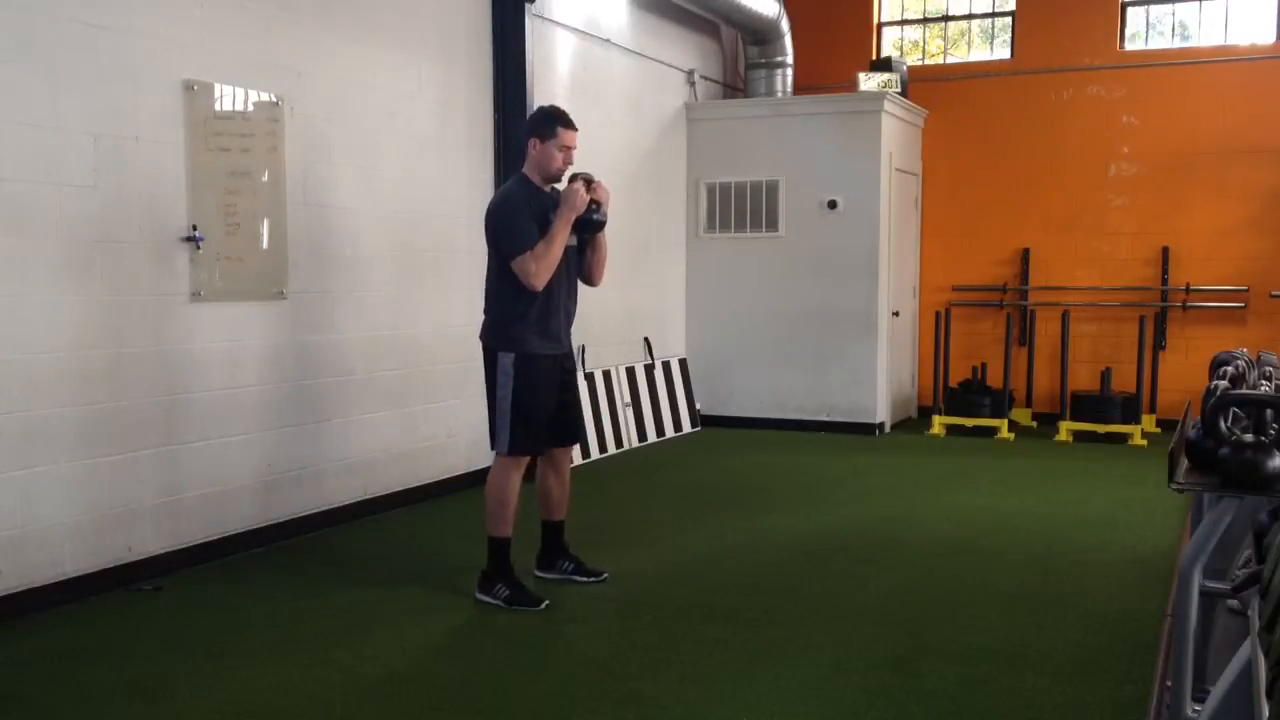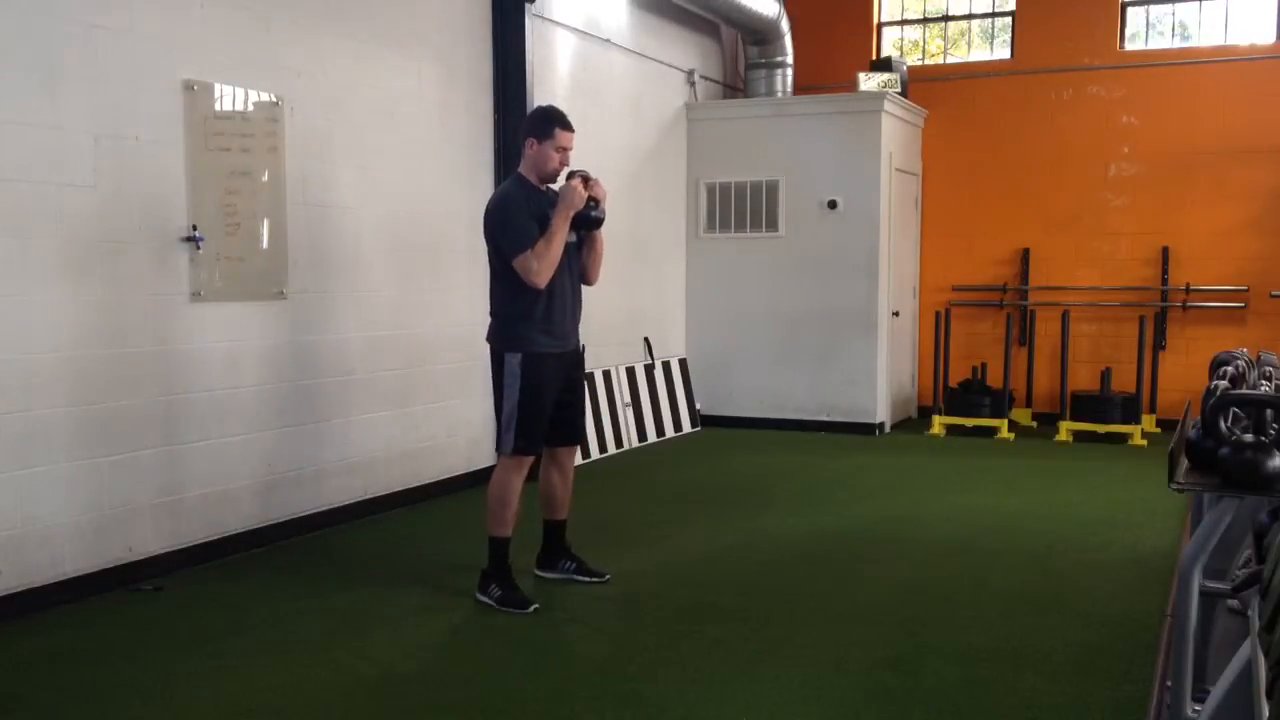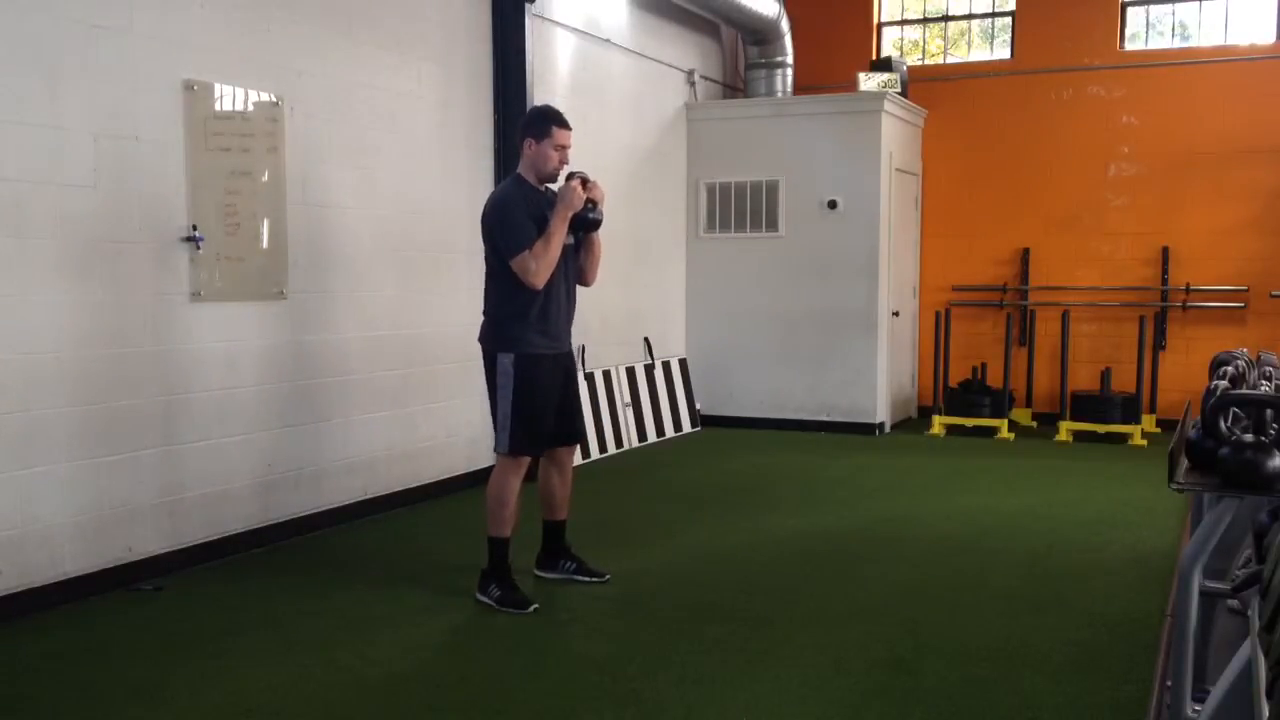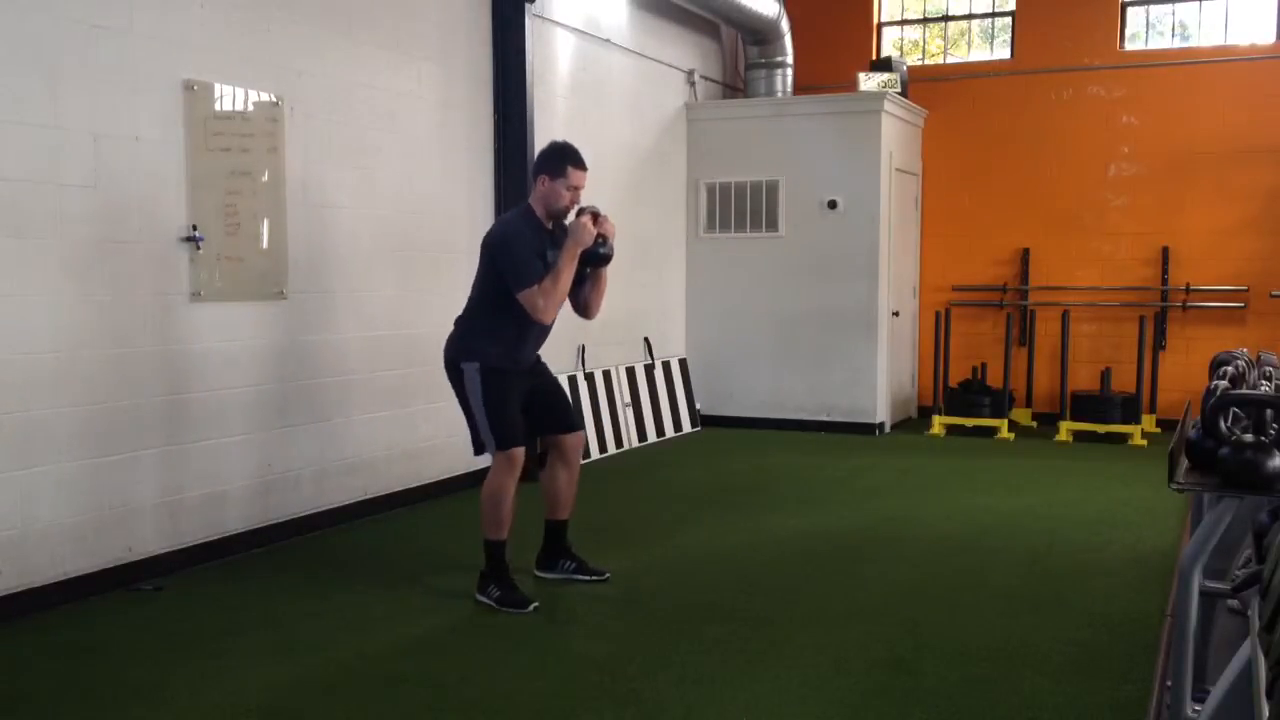
dt=0.4s
person 1, frame 1
left shoulder: (562, 201)
right shoulder: (512, 202)
left elbow: (592, 275)
right elbow: (534, 275)
right wrist: (566, 215)
left hip: (556, 347)
right hip: (517, 350)
left knee: (559, 452)
right knee: (514, 456)
left ankle: (553, 554)
right ankle: (496, 574)
person 1, frame 2
left shoulder: (557, 199)
right shoulder: (509, 202)
left elbow: (589, 273)
right elbow: (536, 273)
right wrist: (564, 213)
left hip: (564, 346)
right hip: (523, 349)
left knee: (563, 450)
right knee: (518, 456)
left ankle: (554, 553)
right ankle: (495, 574)
person 1, frame 3
left shoulder: (555, 199)
right shoulder: (507, 202)
left elbow: (585, 275)
right elbow: (534, 274)
right wrist: (563, 213)
left hip: (555, 347)
right hip: (516, 350)
left knee: (562, 450)
right knee: (516, 457)
left ankle: (554, 553)
right ankle: (494, 575)
person 1, frame 4
left shoulder: (562, 233)
right shoulder: (512, 233)
left elbow: (587, 309)
right elbow: (544, 309)
right wrist: (573, 249)
left hip: (522, 359)
right hip: (479, 360)
left knee: (570, 442)
right knee: (511, 455)
left ankle: (554, 553)
right ankle: (493, 576)
